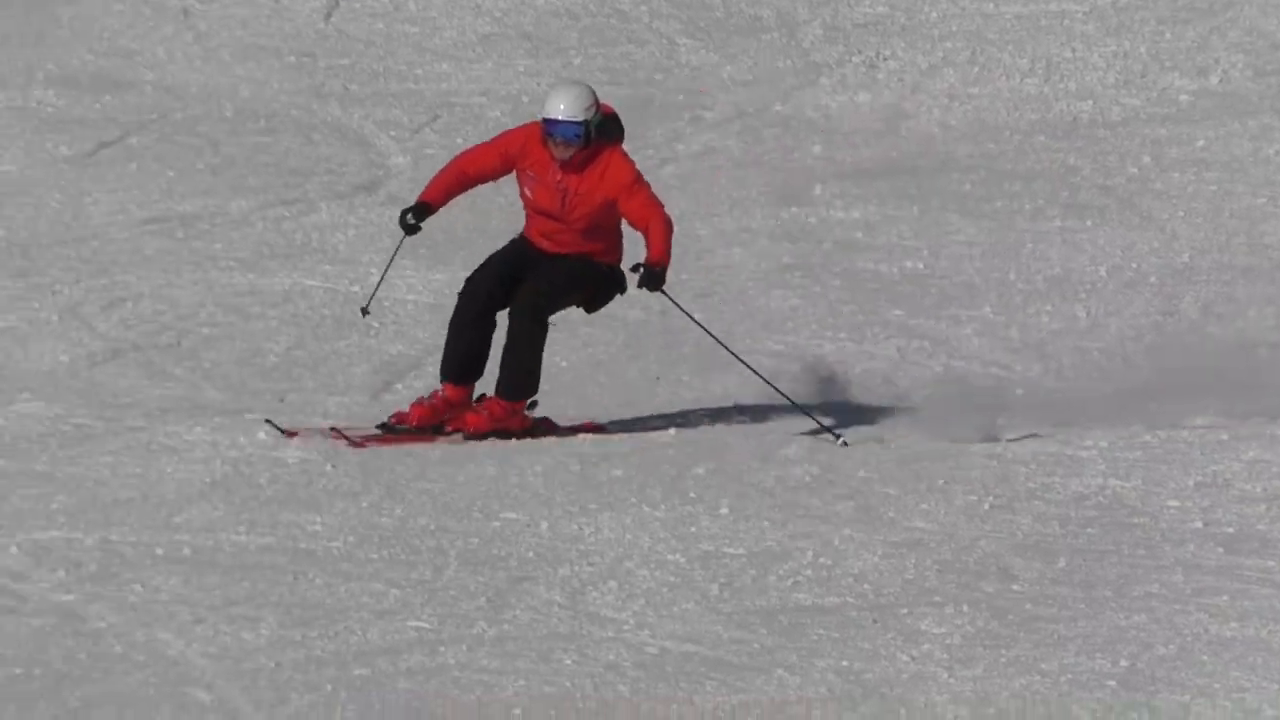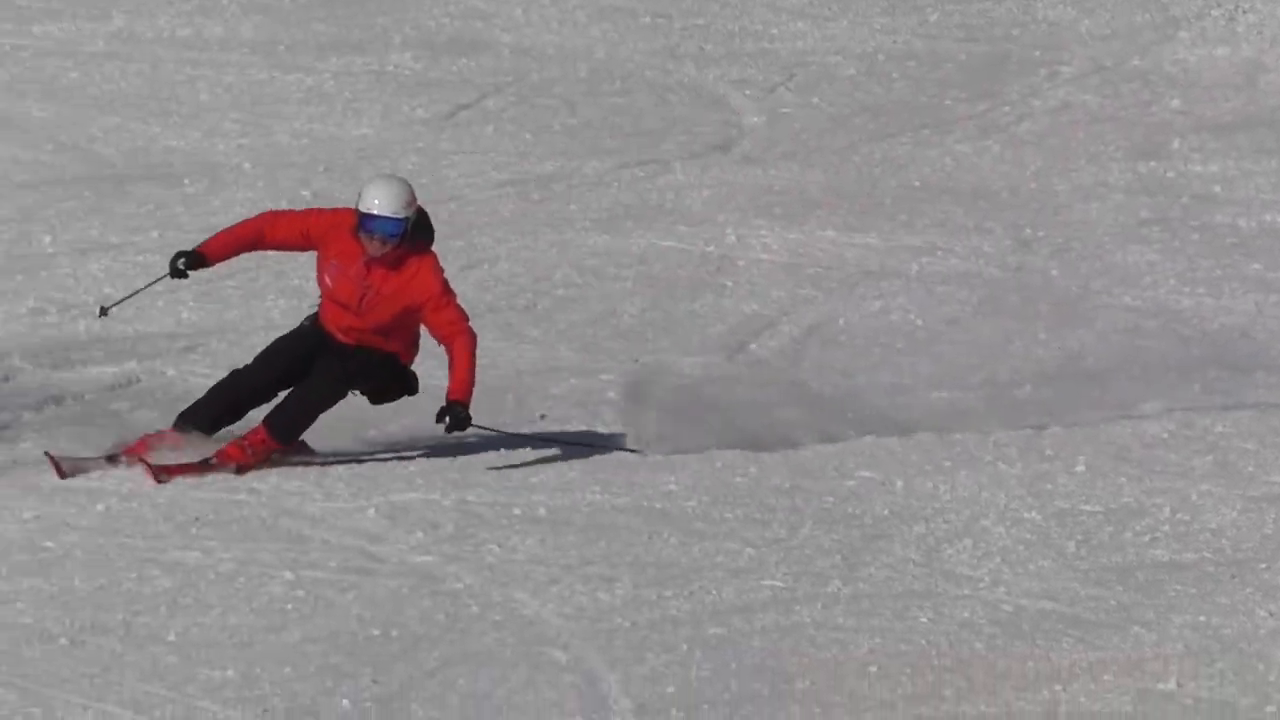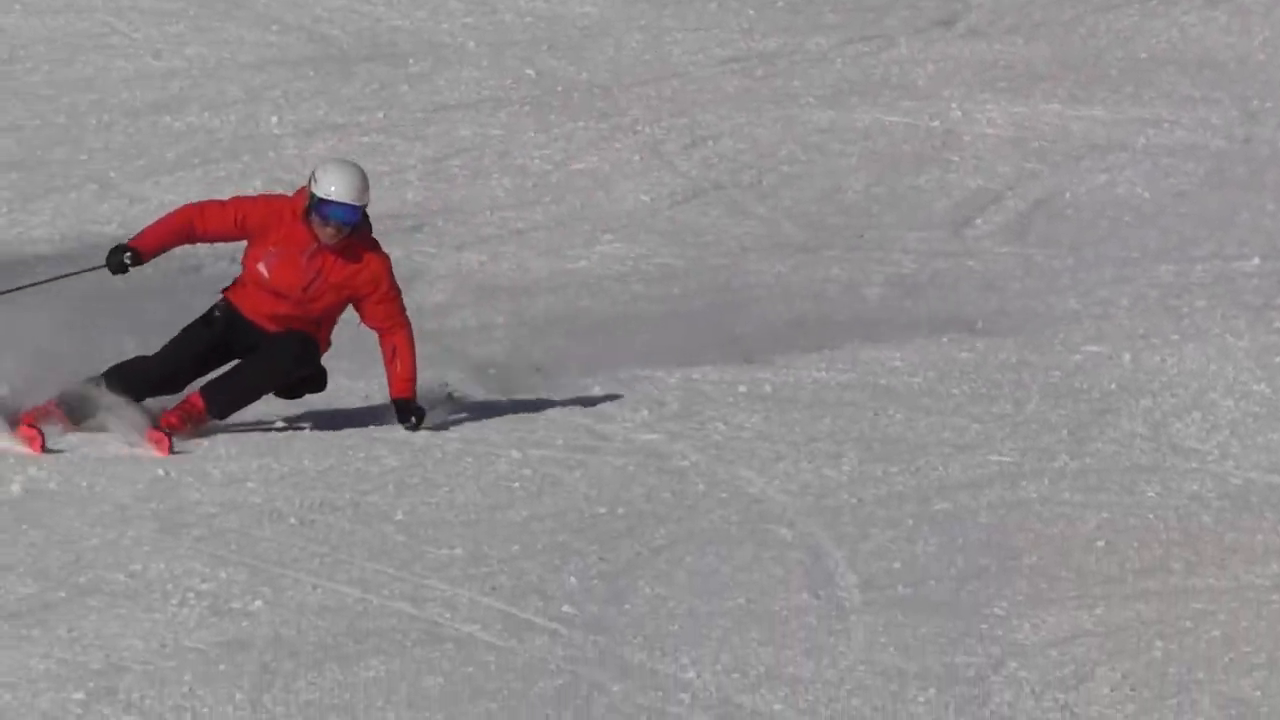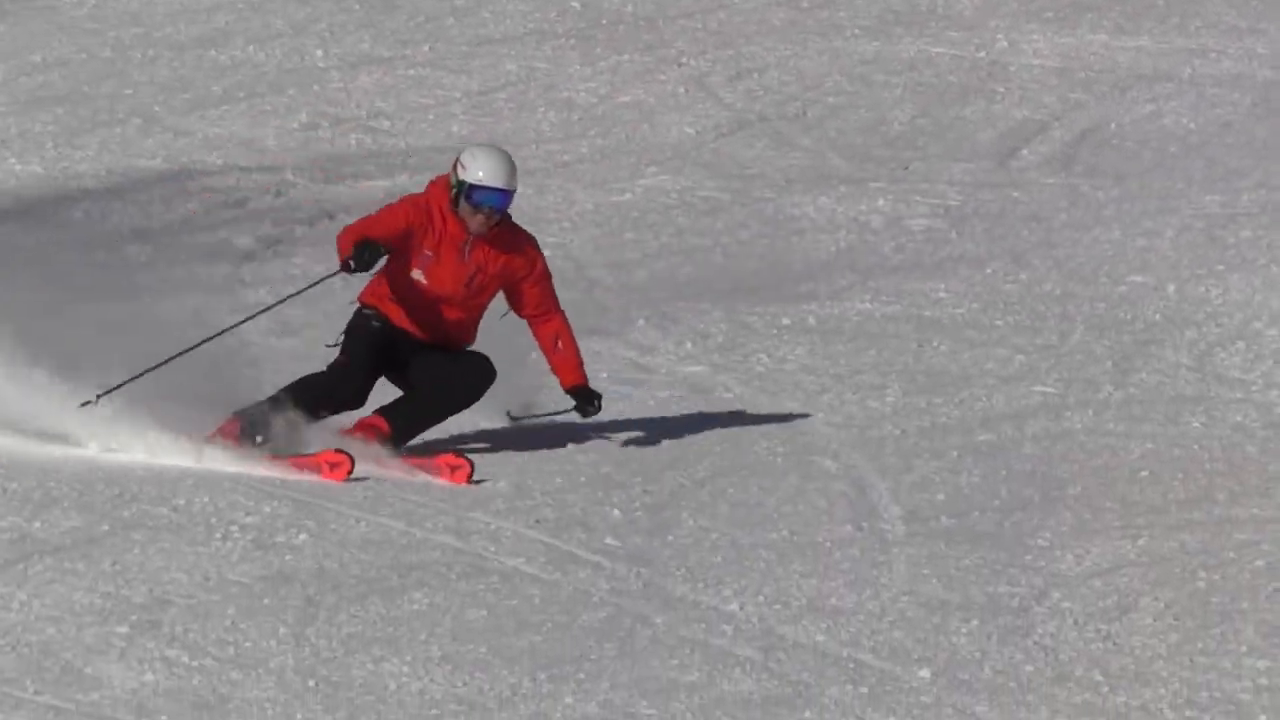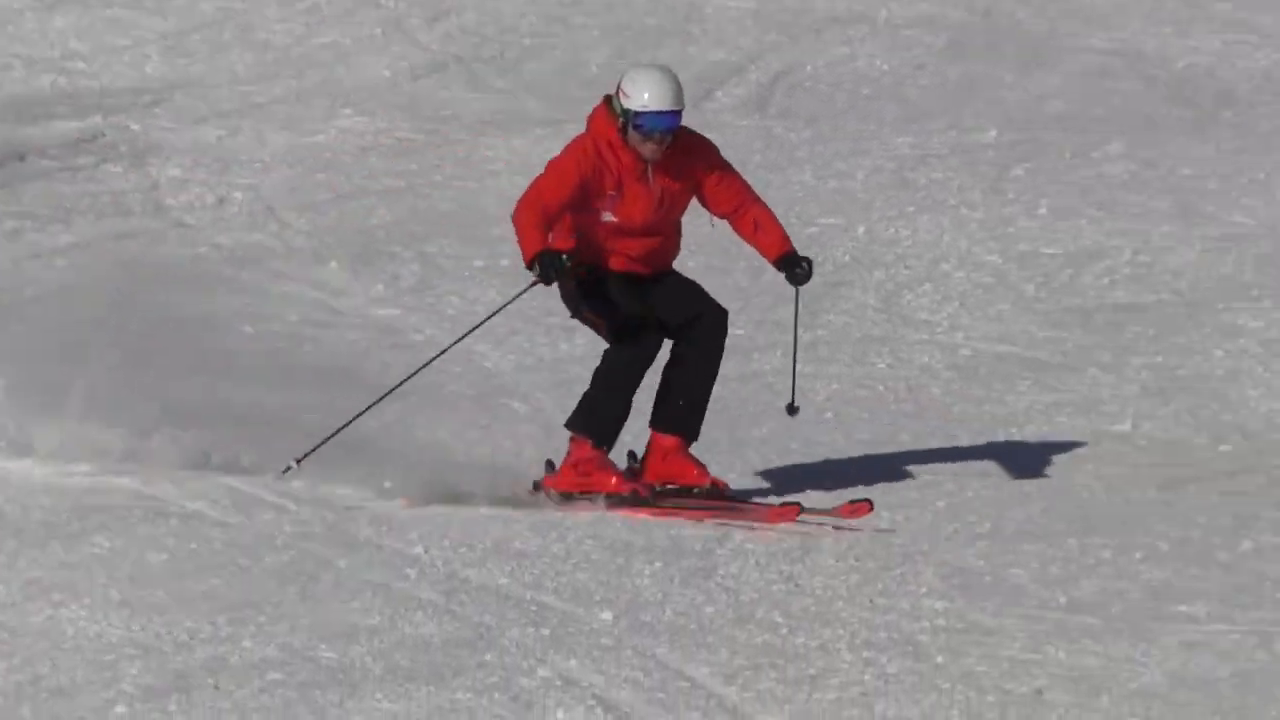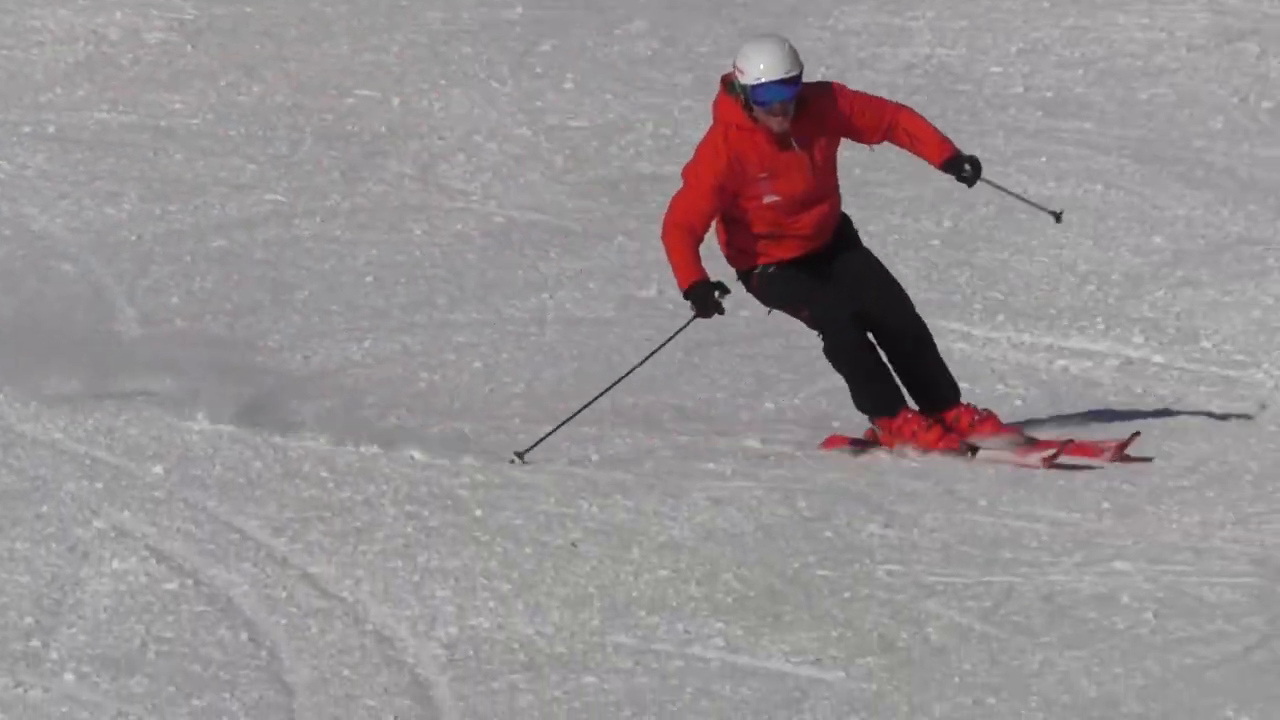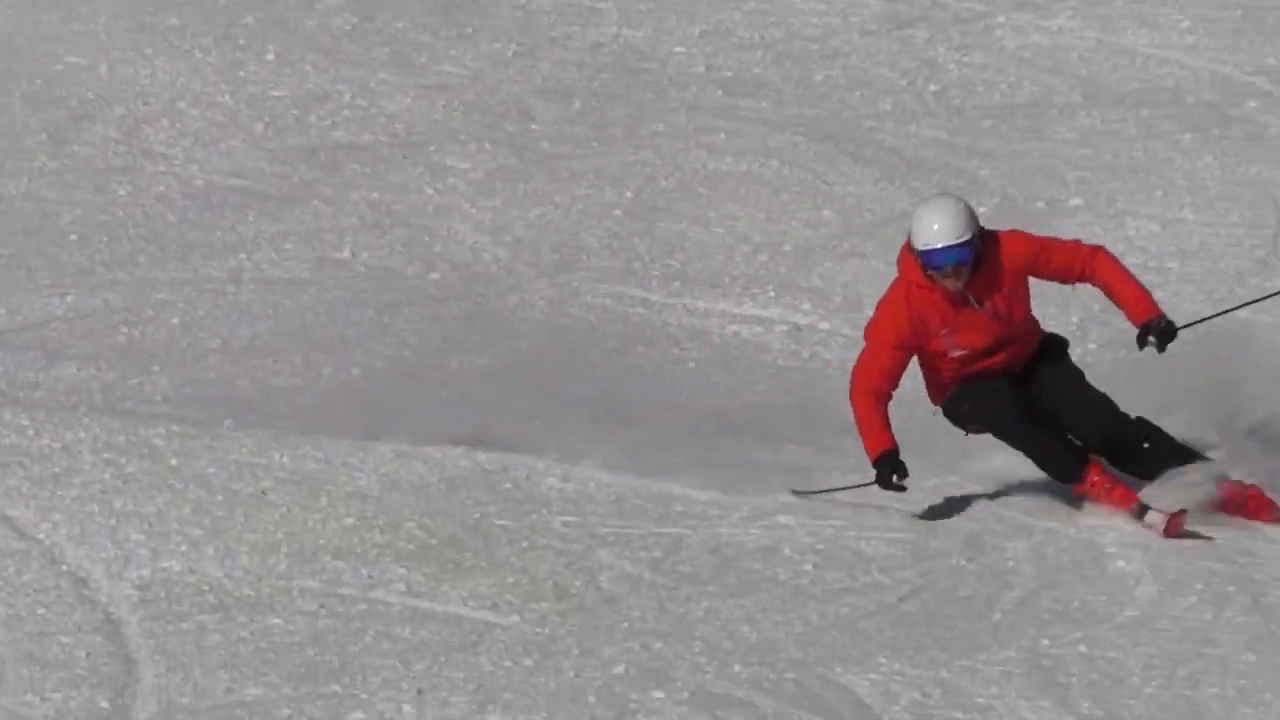
dt=0.3s
person 1, frame 1
left shoulder: (613, 166)
right shoulder: (528, 141)
left elbow: (655, 219)
right elbow: (472, 163)
left wrist: (656, 266)
right wrist: (426, 203)
left hip: (590, 262)
right hip: (536, 247)
left knee: (529, 301)
right knee: (477, 292)
left ankle: (506, 406)
right ankle: (450, 395)
person 1, frame 2
left shoulder: (422, 273)
right shoulder: (335, 226)
left elbow: (459, 334)
right elbow: (270, 227)
left wrist: (458, 400)
right wrist: (202, 255)
left hip: (380, 357)
right hip: (327, 331)
left knee: (331, 375)
right knee: (256, 378)
left ankle: (265, 442)
right ankle: (177, 436)
person 1, frame 3
left shoulder: (368, 265)
right shoulder: (275, 214)
left elbow: (394, 326)
right elbow: (199, 217)
left wrist: (404, 396)
right wrist: (138, 246)
left hip: (291, 341)
right hip: (241, 316)
left knee: (298, 356)
right knee: (173, 364)
left ankle: (190, 413)
right ankle: (69, 407)
person 1, frame 4
left shoulder: (519, 251)
right shoulder: (422, 212)
left elbow: (545, 316)
right elbow: (360, 233)
left wrist: (575, 383)
right wrist: (359, 250)
left hip: (438, 351)
right hip: (383, 325)
left knee: (479, 373)
right knee: (348, 383)
left ankle: (374, 433)
right ankle: (251, 423)
person 1, frame 5
left shoulder: (691, 151)
right shoulder: (588, 154)
left elbow: (739, 201)
right elbow: (532, 209)
left wrist: (783, 254)
right wrist: (540, 255)
left hip: (652, 275)
right hip: (592, 275)
left knee: (710, 322)
right knee: (640, 338)
left ankle: (667, 455)
right ankle: (583, 459)
person 1, frame 6
left shoulder: (825, 103)
right shoulder: (723, 147)
left elbow: (893, 118)
right elbow: (679, 225)
left wrist: (948, 156)
right wrist: (694, 284)
left hip: (829, 242)
right hip: (771, 265)
left knee: (898, 318)
right knee: (841, 318)
left ankle: (950, 414)
right ankle: (893, 422)
person 1, frame 7
left shoulder: (1008, 252)
right shoulder: (904, 306)
left elbow: (1091, 261)
right elbow: (869, 384)
left wrist: (1148, 314)
right wrist: (882, 453)
left hip: (1031, 362)
right hip: (970, 392)
left knee: (1104, 424)
right knee: (1003, 406)
right ankle: (1095, 481)
